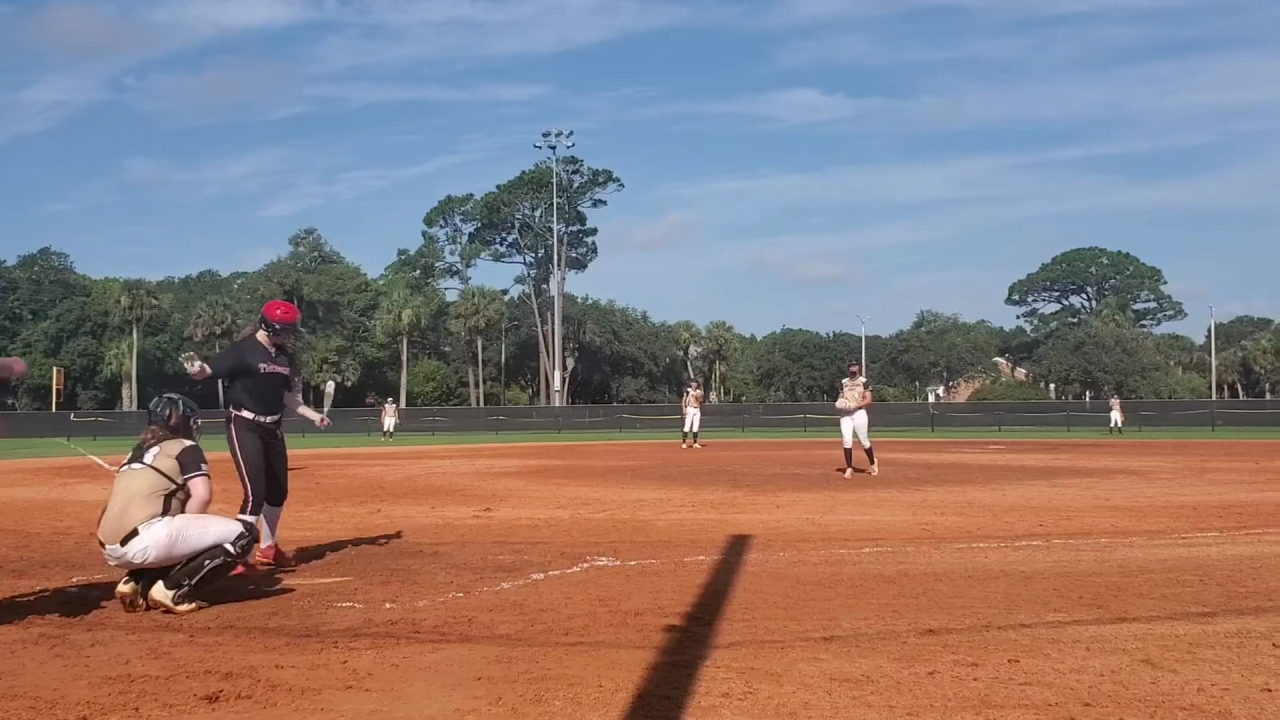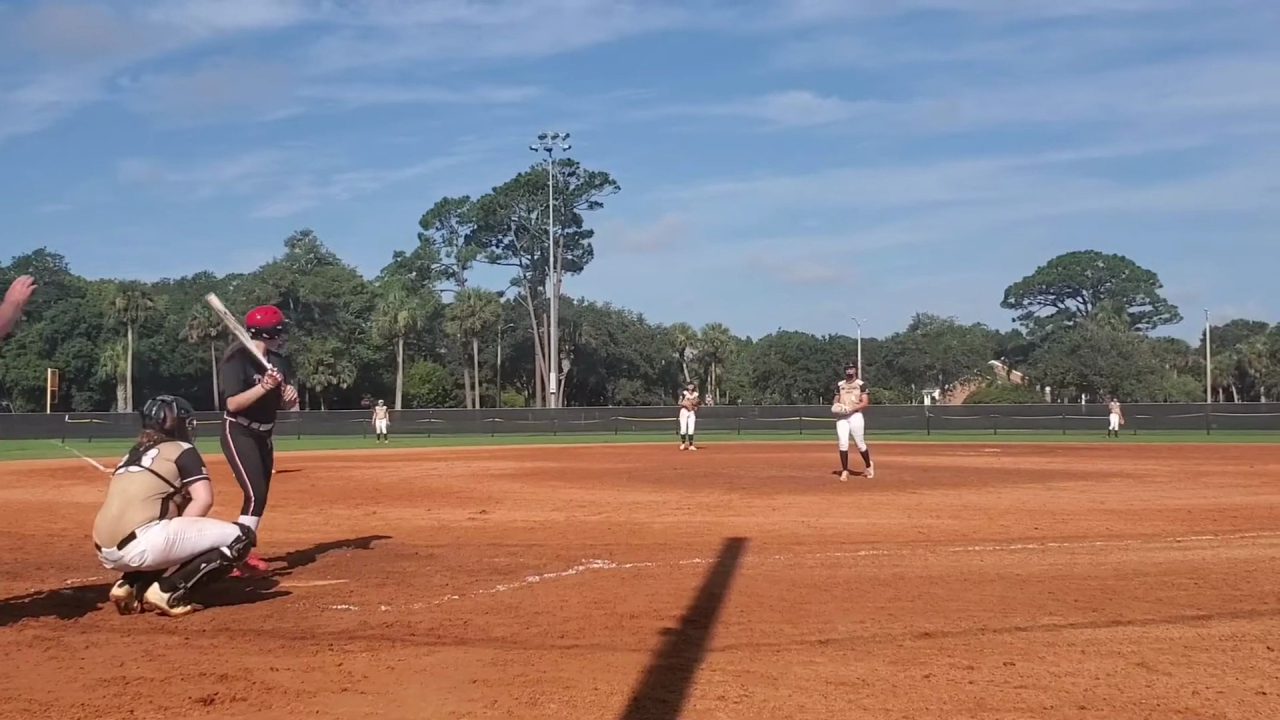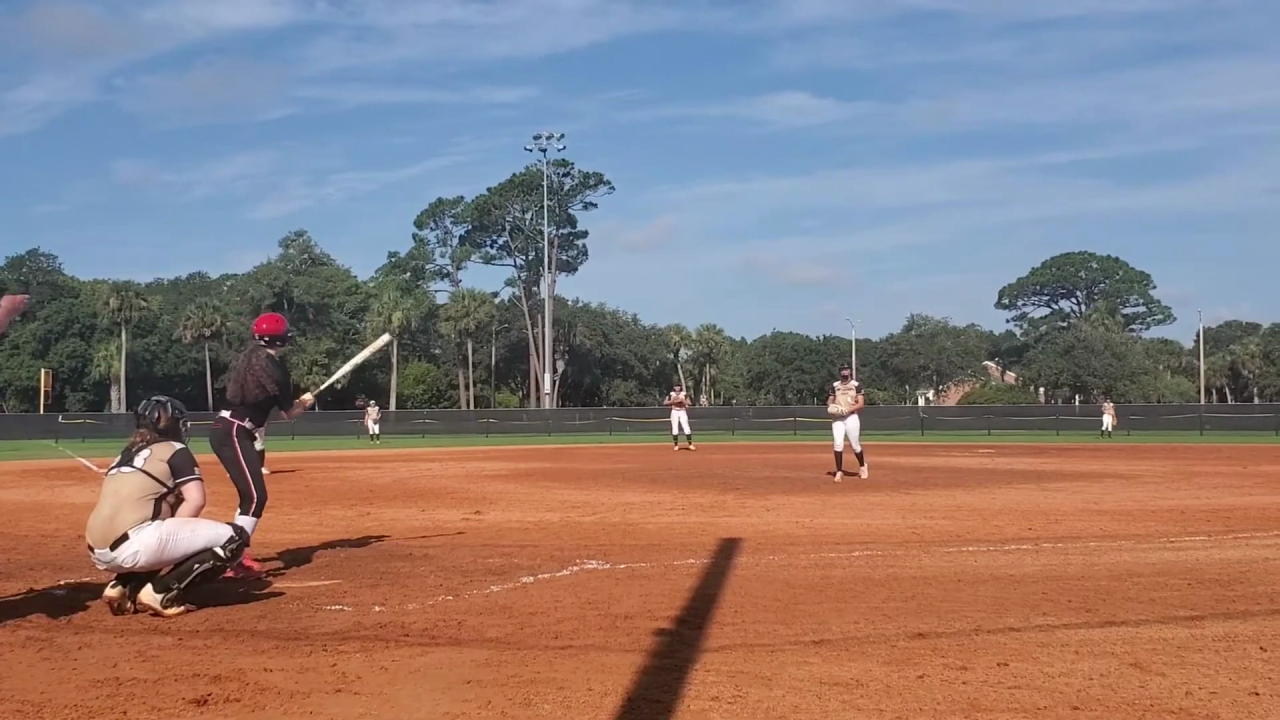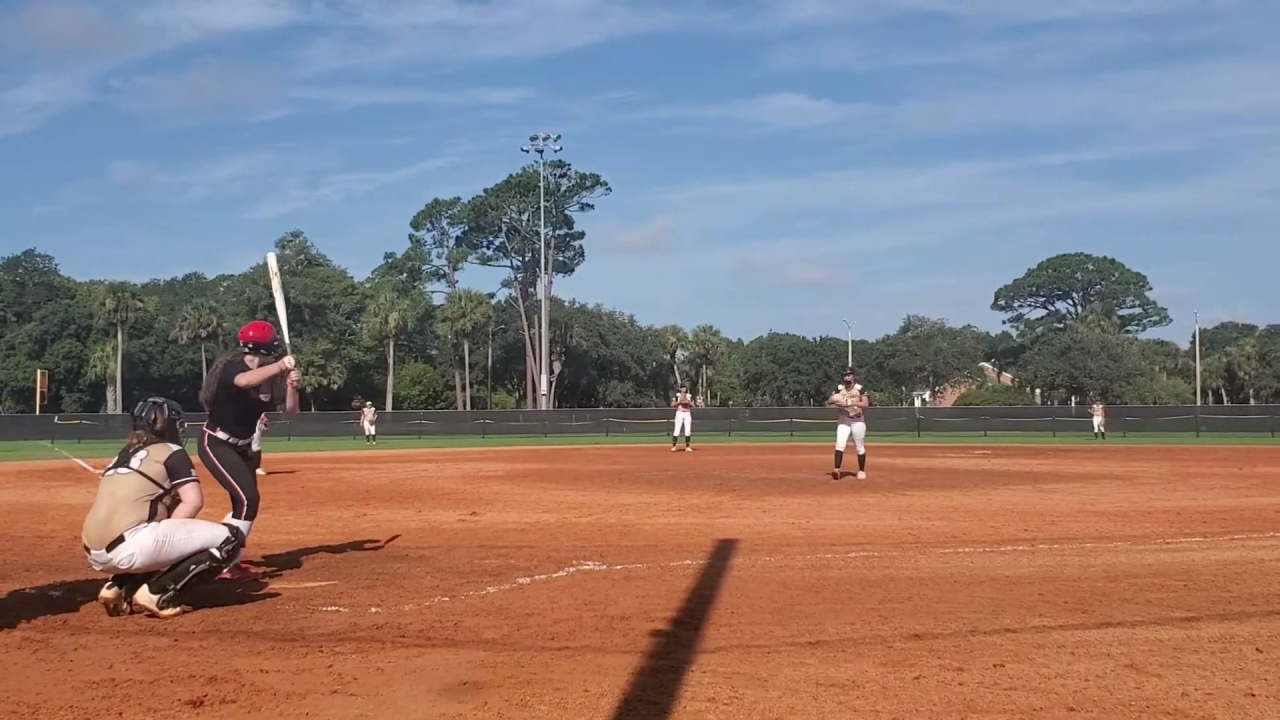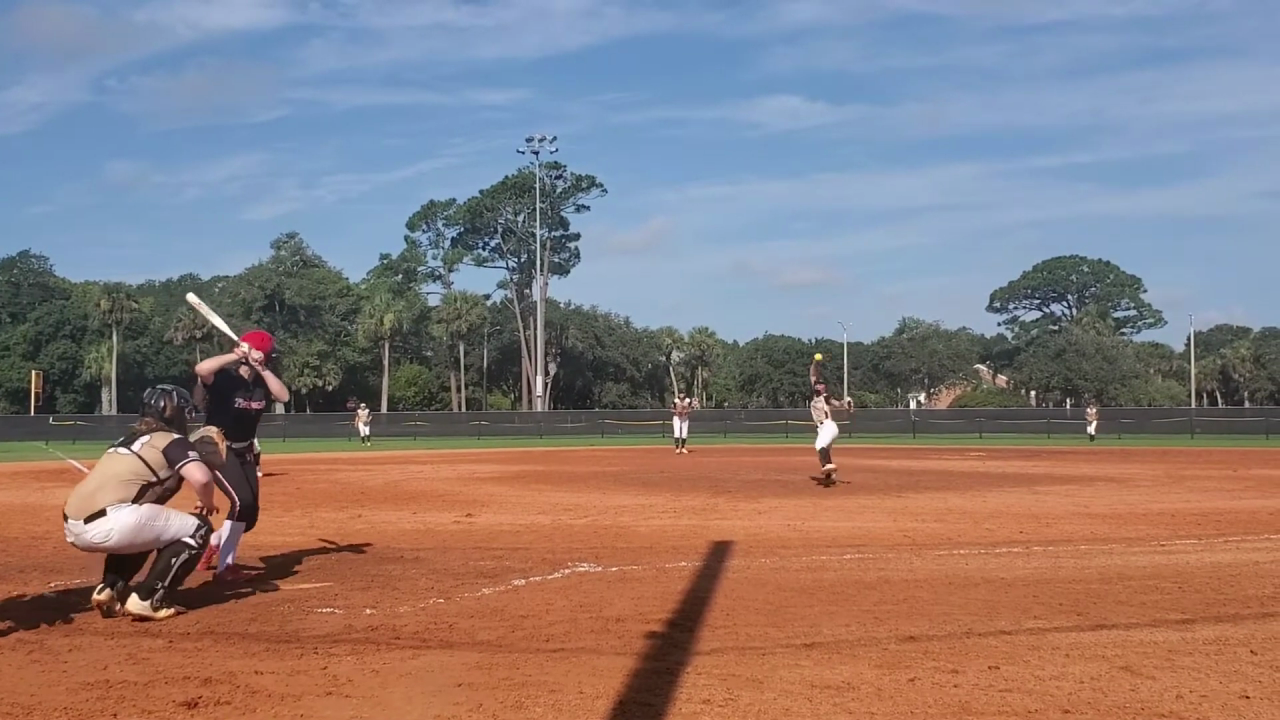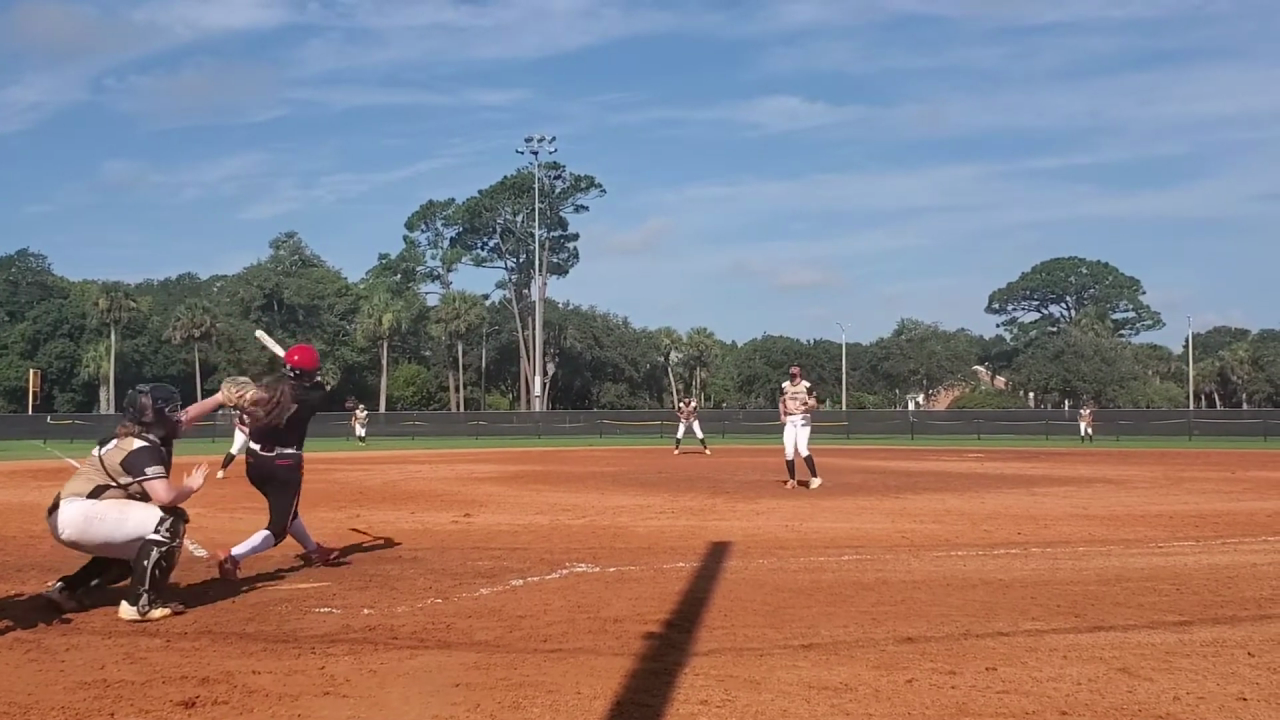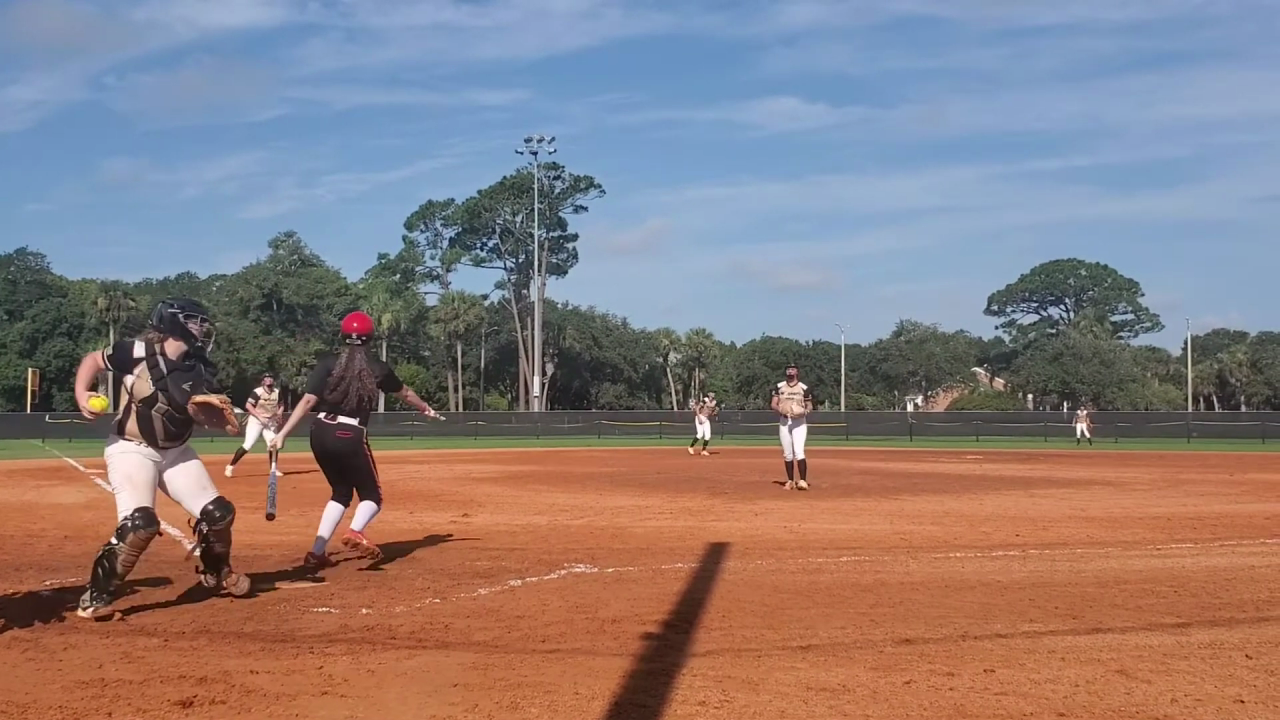
dt=0.7s
person 1, frame 1
left shoulder: (286, 355)
right shoulder: (243, 350)
right elbow: (207, 371)
left wrist: (312, 414)
right wrist: (196, 368)
left hip: (273, 428)
right hip: (245, 426)
left knee: (279, 490)
right knee: (256, 492)
left ankle: (267, 547)
person 1, frame 2
left shoulder: (277, 360)
right shoulder: (237, 360)
left elbow: (287, 401)
right elbow: (231, 404)
left wrist: (290, 394)
right wrist: (264, 387)
left hip: (263, 435)
right hip: (238, 433)
left knee: (260, 495)
right knee: (255, 495)
person 1, frame 3
left shoulder: (251, 359)
right shoulder: (276, 369)
right elbow: (290, 413)
left wrist: (297, 401)
right wrist: (304, 403)
left hip: (227, 431)
right hip: (233, 434)
left knee: (250, 495)
right knee: (256, 497)
right ankle: (233, 560)
person 1, frame 4
left shoulder: (264, 374)
right shoulder: (232, 368)
left elbow: (289, 410)
right elbow: (245, 381)
left wrist: (292, 386)
right wrist: (280, 366)
left hip: (240, 446)
right hip: (216, 444)
left knee: (245, 501)
right knee: (248, 499)
right ankle: (229, 564)
person 1, frame 5
left shoulder: (263, 379)
right shoulder: (226, 378)
left elbow: (283, 397)
right elbow: (201, 369)
left wrist: (260, 368)
right wrist: (236, 356)
left hip: (244, 450)
left knee: (252, 513)
right knee: (243, 501)
left ankle: (213, 547)
right ankle: (224, 566)
person 1, frame 6
left shoulder: (269, 386)
right shoulder: (312, 394)
left hip: (254, 461)
right hip: (284, 464)
left knee: (284, 509)
right knee: (278, 529)
left ankle: (313, 550)
right ankle: (232, 557)
person 1, frame 7
left shoulder: (327, 363)
right shoulder: (376, 367)
left elbow: (307, 401)
right elbow: (405, 393)
left wrist: (283, 433)
right wrist: (426, 408)
left hip: (320, 433)
right hip: (349, 436)
left knee: (341, 493)
right knee: (371, 497)
left ankle: (316, 553)
right ankle: (355, 531)
person 2, frame 1
left shoulder: (139, 451)
right shoulder: (184, 447)
right elbow: (202, 495)
right wrist: (182, 533)
left hip: (111, 548)
right hip: (143, 539)
right knee: (243, 532)
left ankle: (136, 583)
right ankle: (172, 589)
person 2, frame 2
left shoulder: (134, 453)
right shoulder: (182, 450)
right elbow: (203, 499)
right wrist: (178, 535)
left hip: (107, 551)
right hip: (140, 544)
right knee: (240, 537)
left ankle: (130, 585)
right ankle: (167, 591)
person 2, frame 3
left shoulder: (127, 453)
right shoulder: (174, 450)
right elbow: (196, 500)
right wrist: (171, 536)
left hip: (100, 552)
right hip: (132, 544)
right knee: (233, 537)
left ankle: (122, 586)
right ankle: (160, 592)
person 2, frame 4
left shoulder: (125, 455)
right shoulder: (171, 451)
right elbow: (193, 501)
right wrist: (168, 539)
left hip: (96, 553)
right hip: (128, 547)
right knee: (229, 538)
left ankle: (117, 588)
right ankle: (157, 594)
person 2, frame 5
left shoulder: (133, 437)
right shoulder: (173, 441)
right elbow: (201, 478)
right wrist: (207, 502)
left hip: (75, 525)
right hip: (106, 521)
left knee: (141, 528)
right knee: (198, 529)
left ankle: (109, 591)
right ankle: (148, 600)
person 2, frame 6
left shoulder: (136, 436)
right shoulder: (142, 449)
left elbow: (185, 417)
right elbow: (166, 496)
left wrist: (221, 398)
right wrist: (191, 487)
left hip: (68, 519)
right hip: (77, 515)
left knee: (145, 549)
right knee: (170, 521)
left ankle: (68, 589)
right ankle: (140, 604)
person 2, frame 7
left shoulder: (202, 369)
right shoulder: (136, 353)
right elbow: (91, 360)
right wrist: (82, 395)
left hip: (176, 452)
right hip: (130, 450)
left knee: (218, 513)
right knee: (139, 525)
left ankle: (216, 571)
right ankle: (95, 597)
